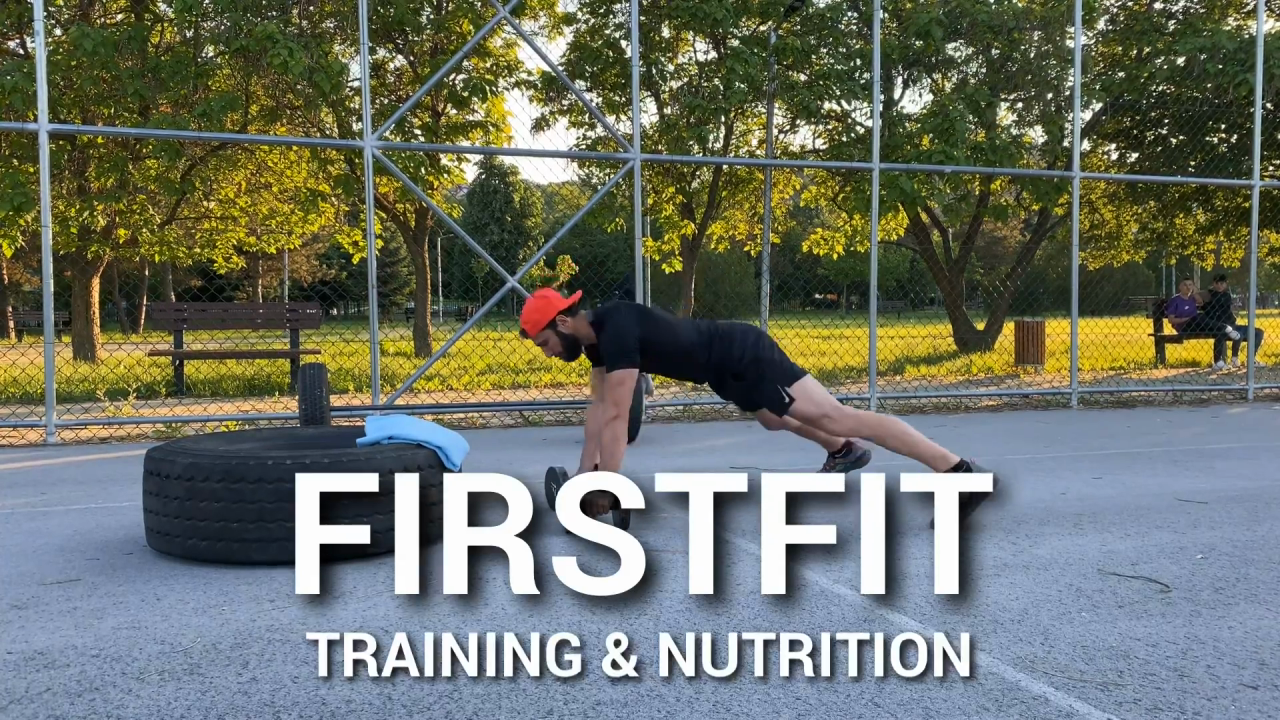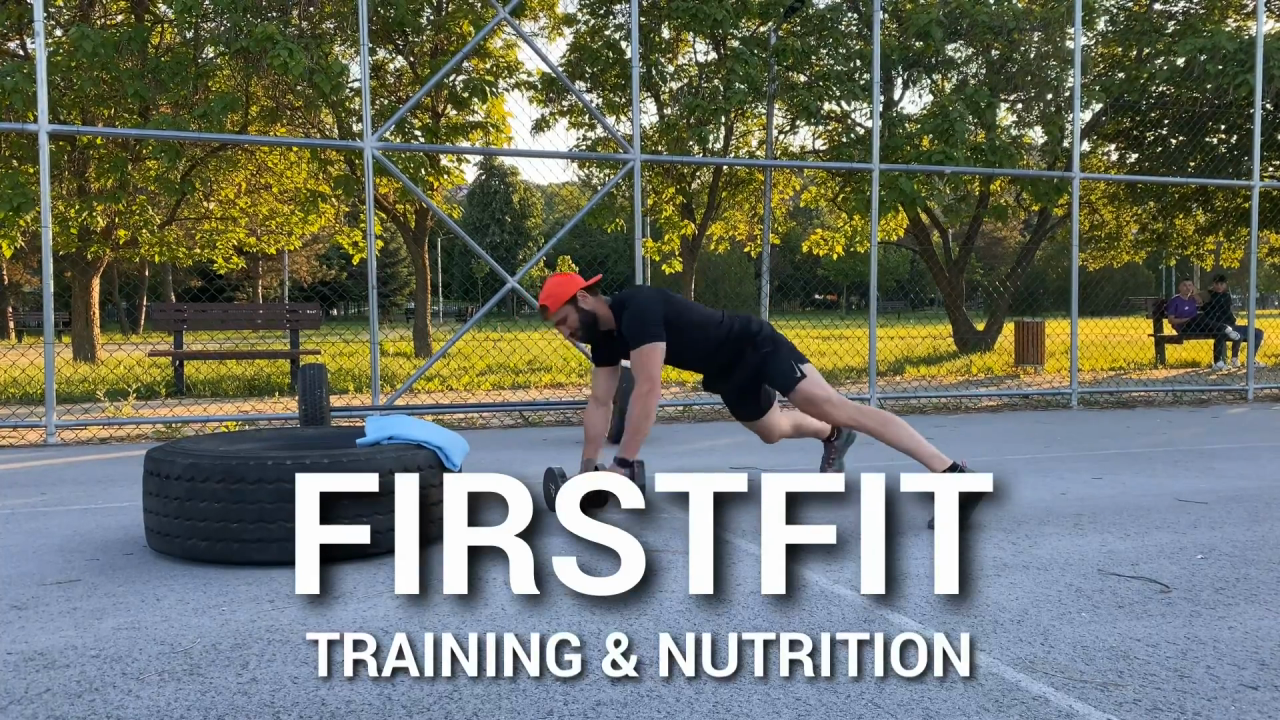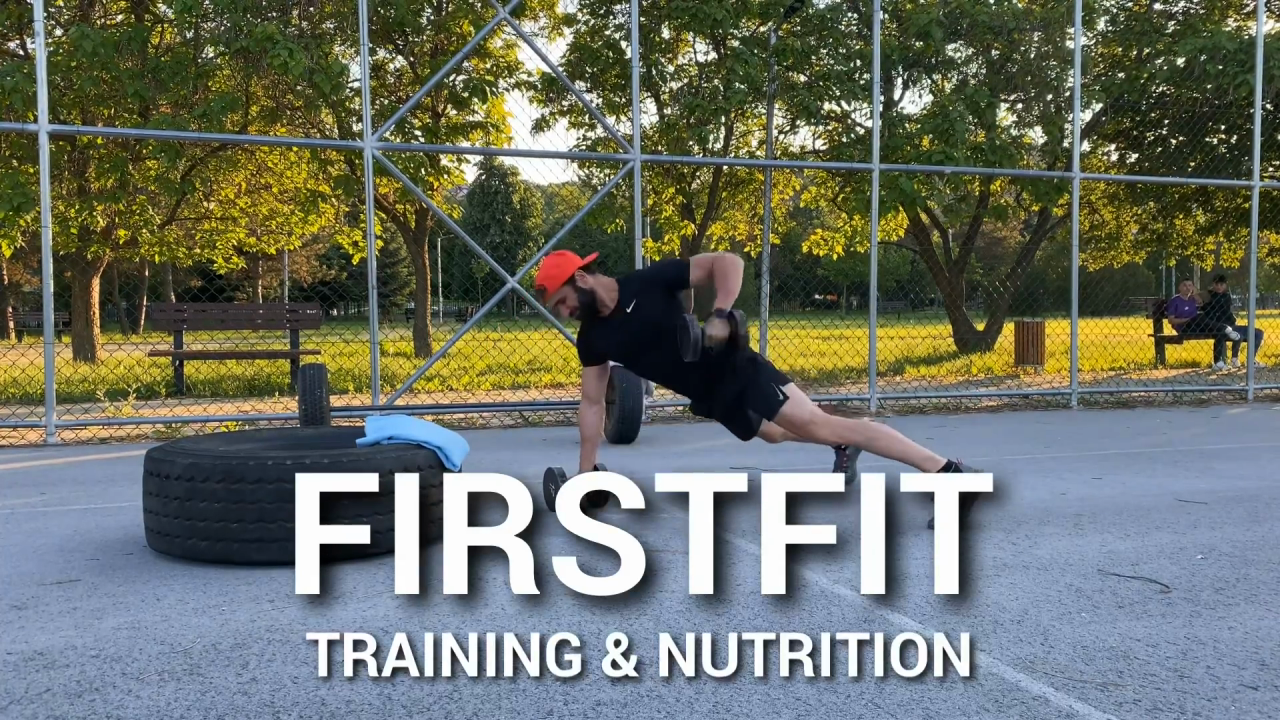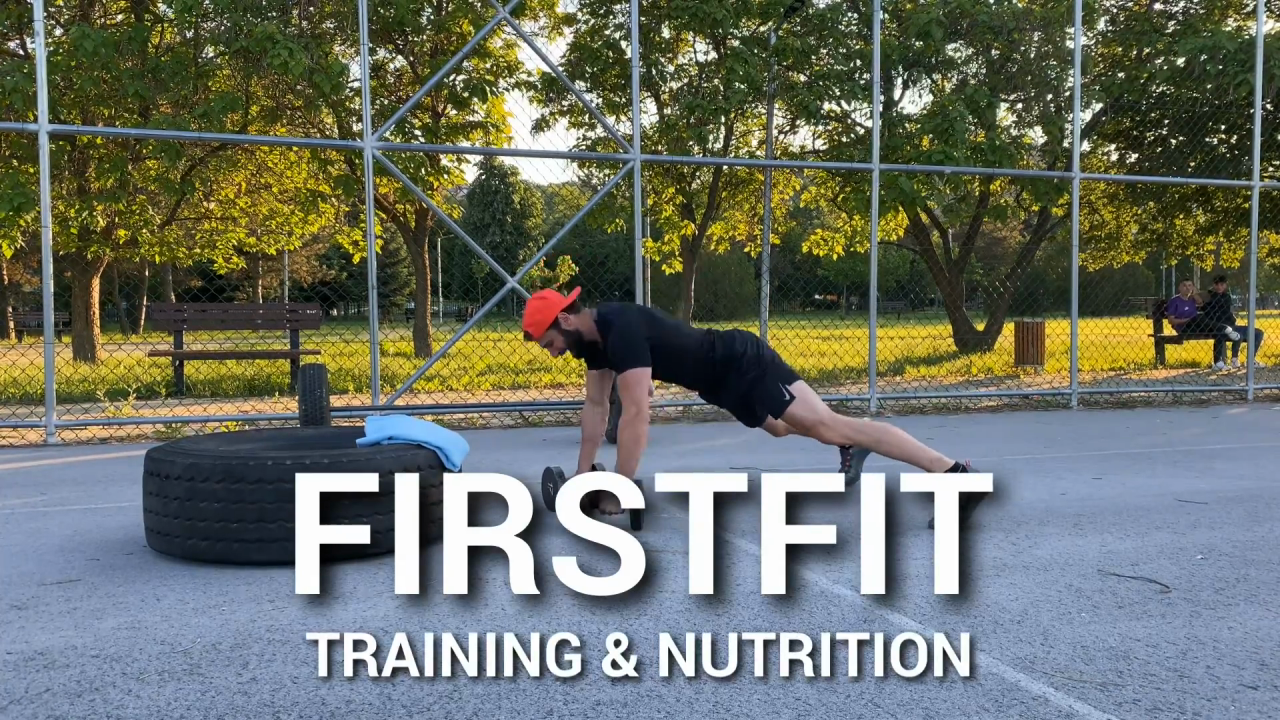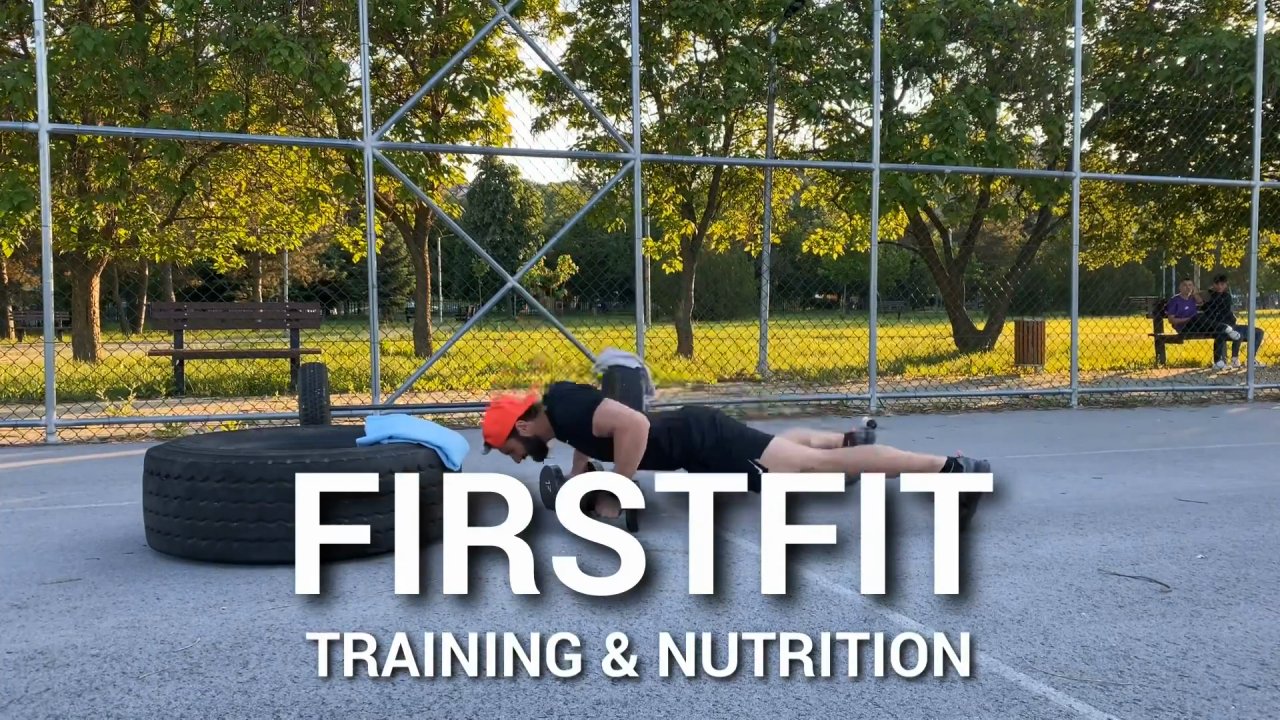
dt=0.5s
person 1, frame 1
left shoulder: (615, 331)
right shoulder: (603, 326)
left elbow: (615, 416)
right elbow: (599, 404)
left wrist: (609, 492)
right wrist: (584, 471)
left hip: (742, 354)
right hip: (729, 360)
left knee: (835, 416)
right knee: (771, 416)
left ankle: (961, 471)
right ankle: (842, 451)
person 1, frame 2
left shoulder: (638, 307)
right shoulder: (604, 338)
left elbow: (647, 390)
right elbow: (600, 403)
left wrist: (624, 463)
right wrist: (586, 472)
left hip: (755, 346)
right hip: (727, 371)
left knee: (833, 406)
right knee: (773, 429)
left ankle: (954, 475)
right ankle: (833, 438)
person 1, frame 3
left shoulder: (650, 280)
right shoulder: (592, 336)
left elbow: (729, 261)
right elbow: (592, 403)
left wrist: (721, 316)
right wrist: (585, 474)
left hip: (736, 370)
right hip: (711, 396)
left knee: (819, 425)
right knee: (775, 434)
left ankle: (950, 473)
right ankle: (845, 450)
person 1, frame 4
left shoulder: (620, 329)
right shoulder: (594, 340)
left elbow: (636, 416)
right elbow: (596, 406)
left wrist: (621, 492)
right wrist: (583, 474)
left hip: (743, 364)
right hip: (725, 381)
left knee: (827, 426)
right knee: (780, 427)
left ankle: (958, 474)
right ankle: (852, 450)
person 1, frame 5
left shoulder: (566, 410)
right shoulder: (560, 404)
left elbow: (635, 428)
left wrist: (616, 495)
right wrist: (577, 476)
left hip: (706, 445)
right hip: (694, 432)
left knee: (816, 465)
right knee: (780, 445)
left ankle: (954, 468)
right ankle: (849, 439)
